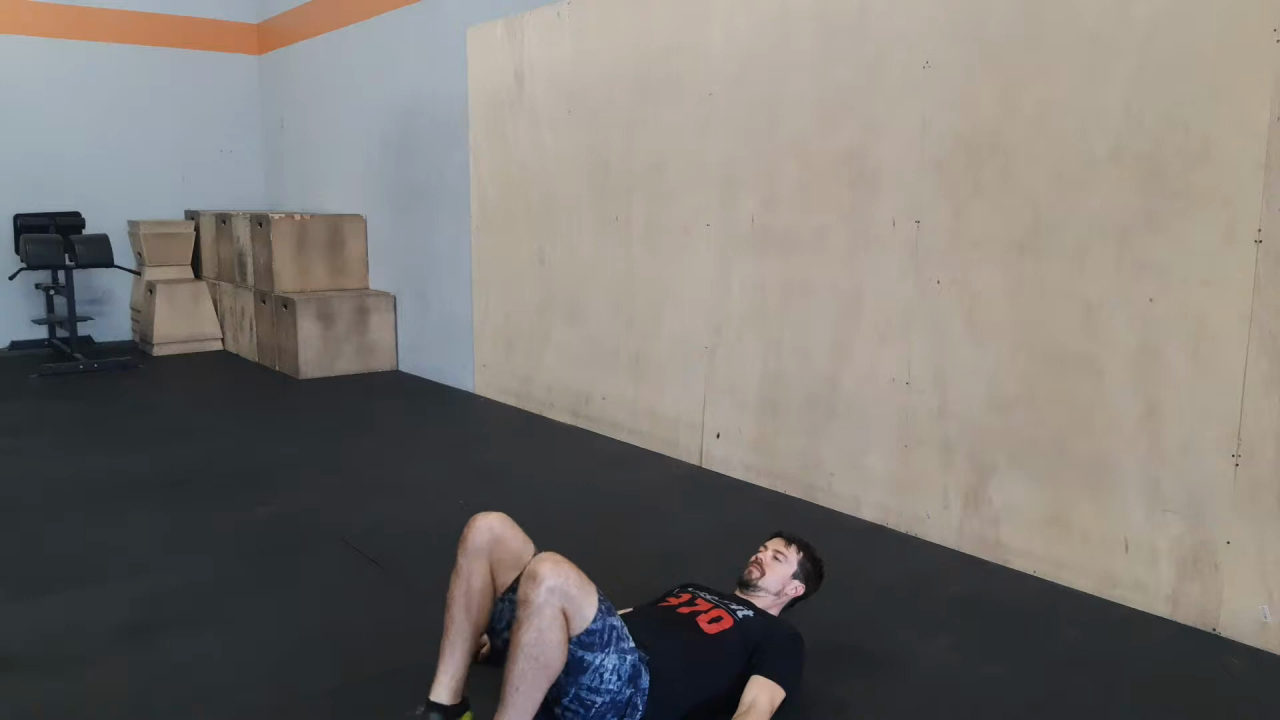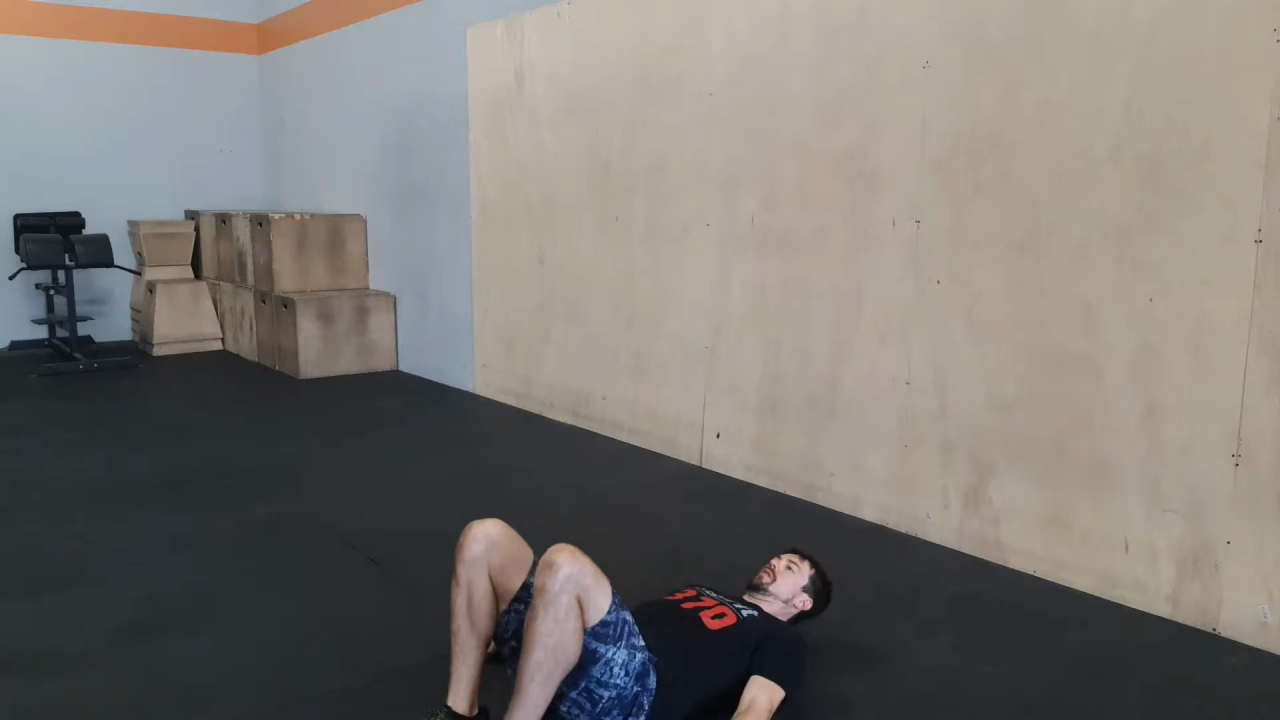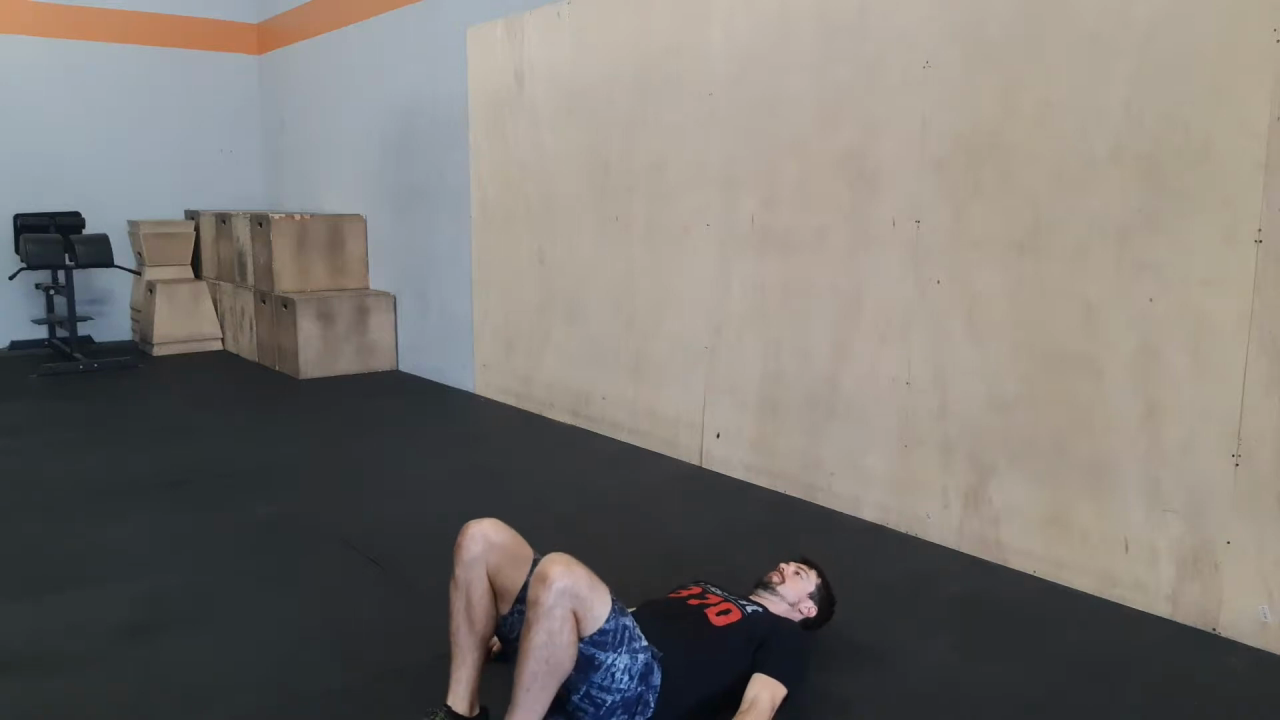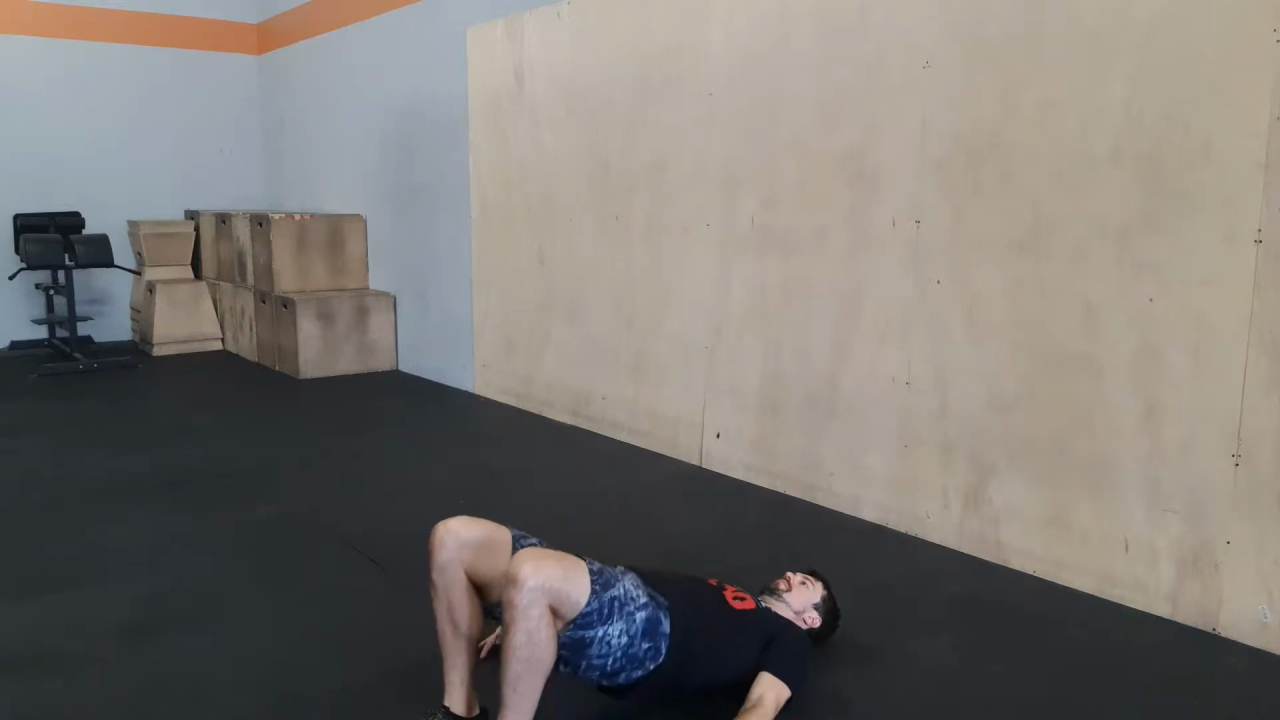
dt=0.4s
person 1, frame 1
left shoulder: (779, 638)
right shoulder: (695, 591)
right wrist: (513, 627)
left hip: (623, 686)
right hip: (569, 662)
left knee: (550, 576)
right knee: (488, 530)
person 1, frame 2
left shoulder: (781, 641)
right shoulder: (700, 592)
right wrist: (507, 627)
left hip: (627, 684)
right hip: (562, 666)
left knee: (564, 563)
right knee: (483, 538)
person 1, frame 3
left shoulder: (784, 637)
right shoulder: (705, 590)
right wrist: (519, 625)
left hip: (633, 680)
right hip: (574, 659)
left knee: (560, 575)
right knee: (482, 539)
person 1, frame 4
left shoulder: (788, 640)
right shoulder: (724, 603)
right wrist: (524, 619)
left hip: (645, 622)
left knee: (530, 575)
right knee: (452, 539)
